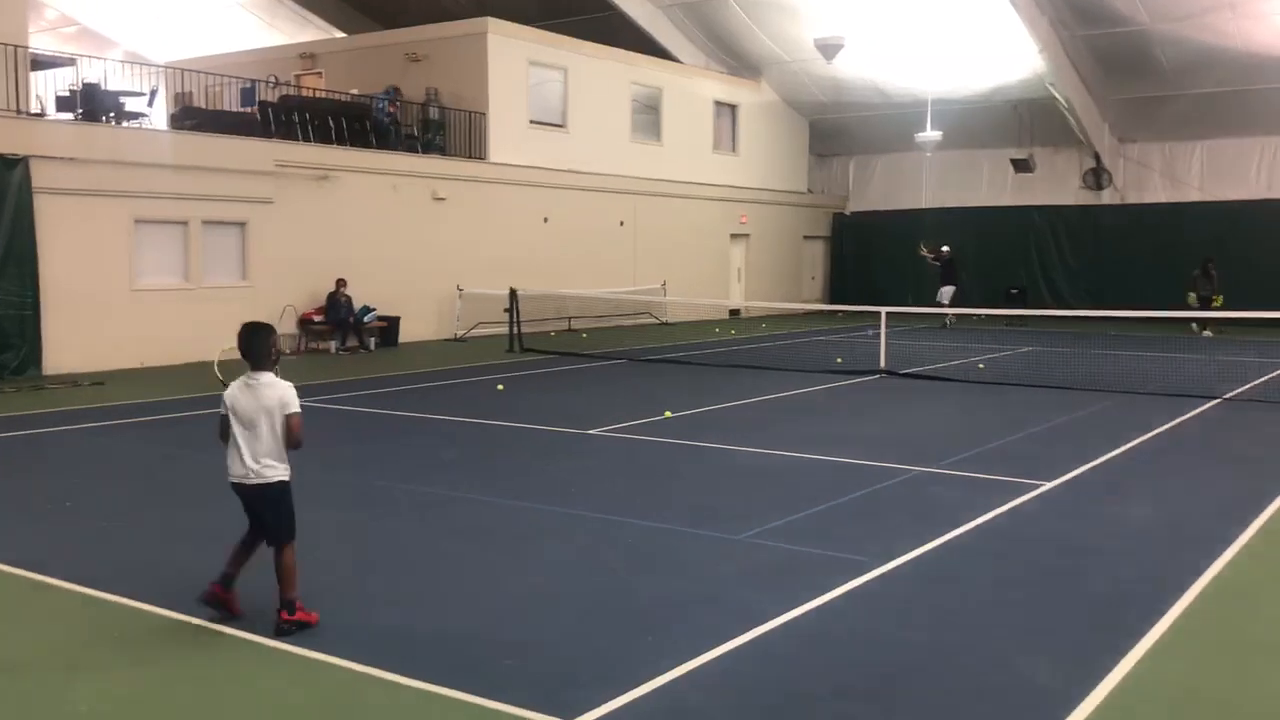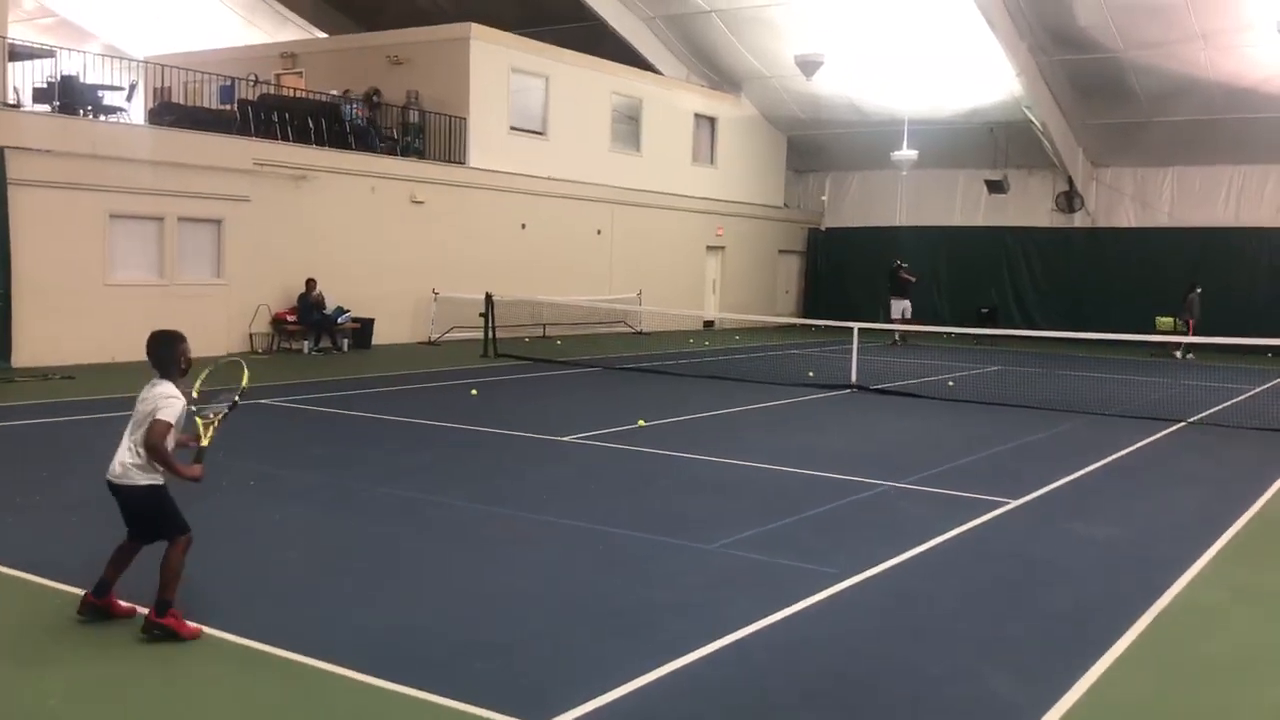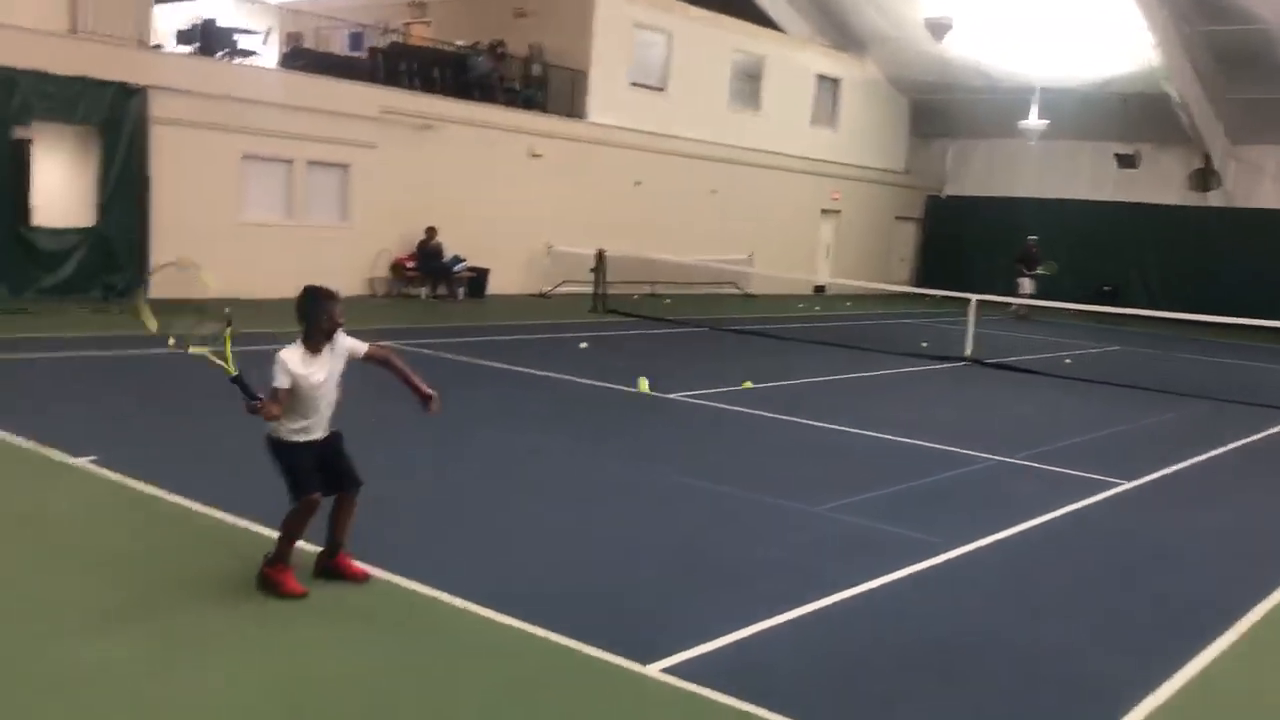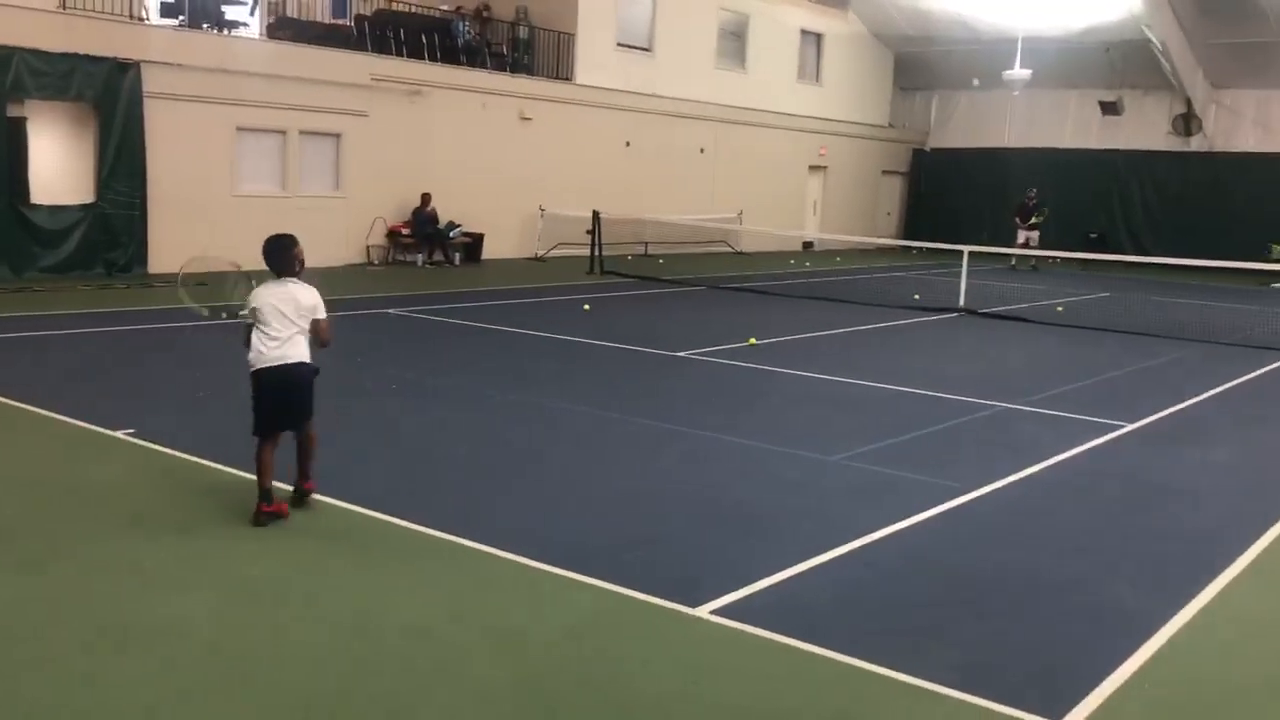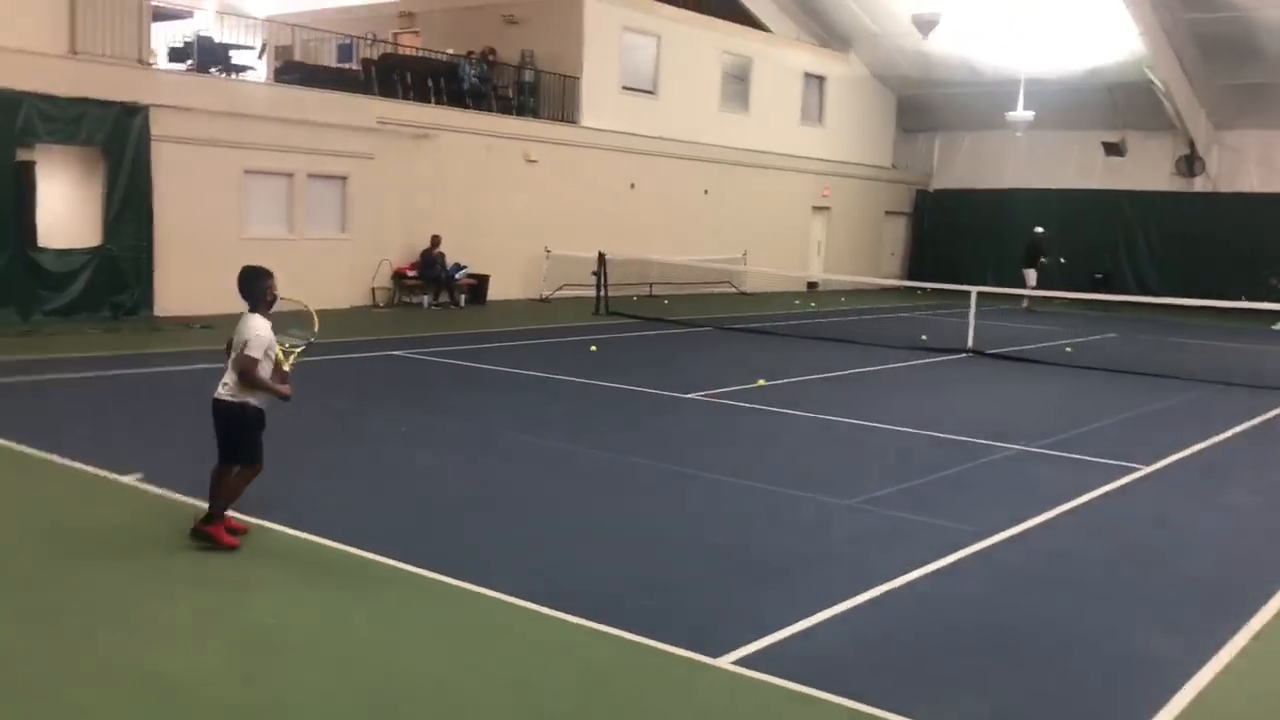
dt=1s
person 1, frame 1
left shoulder: (232, 391)
right shoulder: (284, 390)
left elbow: (224, 435)
right elbow: (295, 438)
right wrist: (280, 442)
left hip: (240, 477)
right hip: (271, 477)
left knee: (257, 532)
right knee: (284, 541)
left ankle: (223, 588)
right ankle: (290, 612)
person 1, frame 2
left shoulder: (152, 389)
right shoulder: (173, 398)
right elbow: (153, 443)
left wrist: (182, 439)
right wrist: (183, 471)
left hip: (121, 476)
right hip: (141, 481)
left knee: (138, 537)
right knee: (180, 537)
left ankle: (99, 597)
right ankle: (162, 615)
person 1, frame 3
left shoulder: (340, 344)
right shoulder: (287, 359)
left elbow: (385, 357)
right elbow: (277, 408)
left wrist: (419, 388)
right wrist: (265, 409)
left hip: (323, 435)
right hip: (290, 439)
left knee: (349, 487)
right knee: (310, 498)
left ankle: (332, 557)
right ankle: (275, 567)
person 1, frame 4
left shoulder: (257, 295)
right shoulder: (309, 294)
left elbow: (248, 335)
right elbow: (324, 339)
left hip: (263, 370)
right hip: (297, 367)
left knee: (269, 436)
right knee: (304, 425)
left ankle: (266, 503)
right ankle: (303, 483)
person 1, frame 5
left shoulder: (247, 321)
right shoulder: (260, 331)
right elbow: (244, 372)
left wrist: (272, 366)
right wrist: (276, 388)
left hip: (228, 402)
right hip: (240, 406)
left knee: (228, 462)
right knee: (251, 465)
left ankle: (215, 517)
right ankle: (210, 523)
